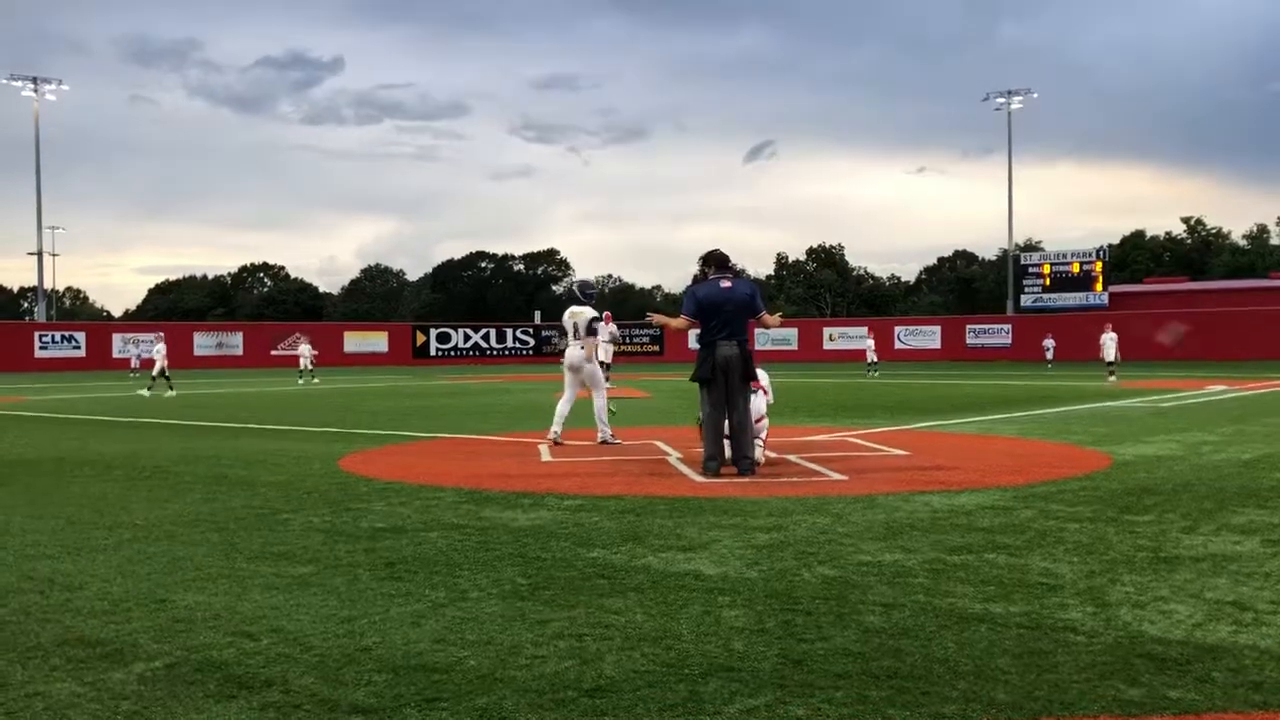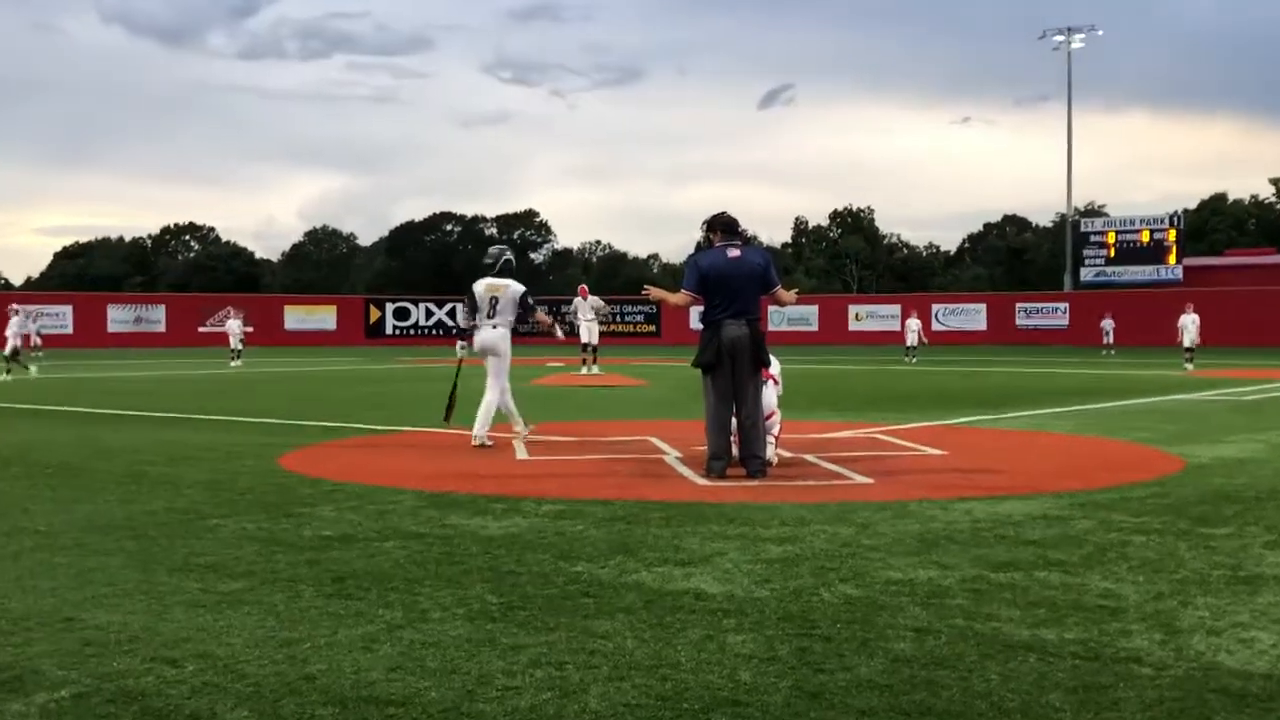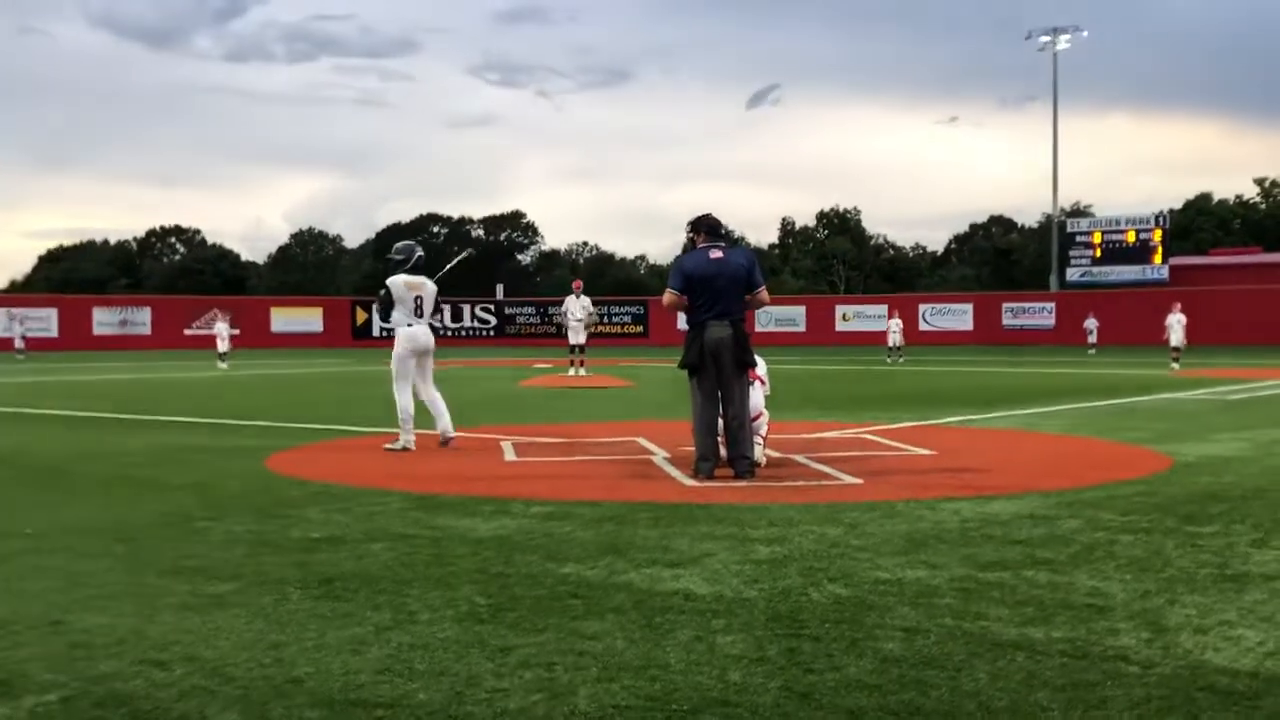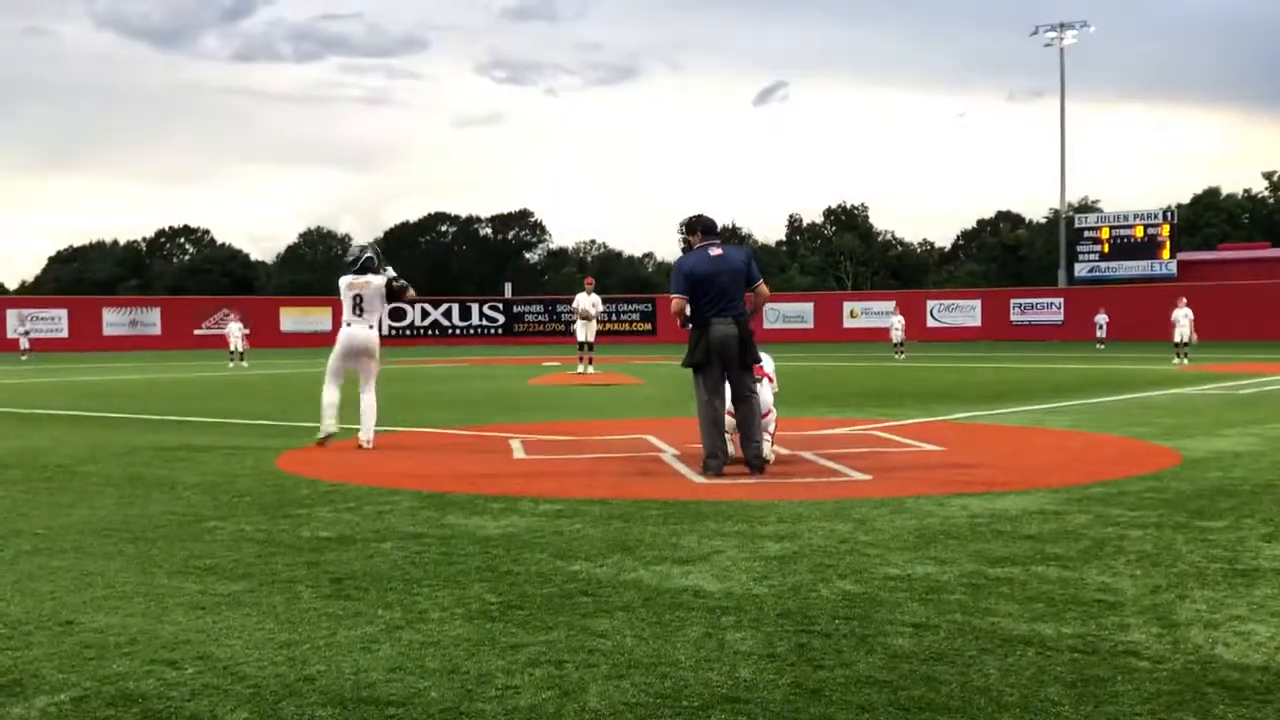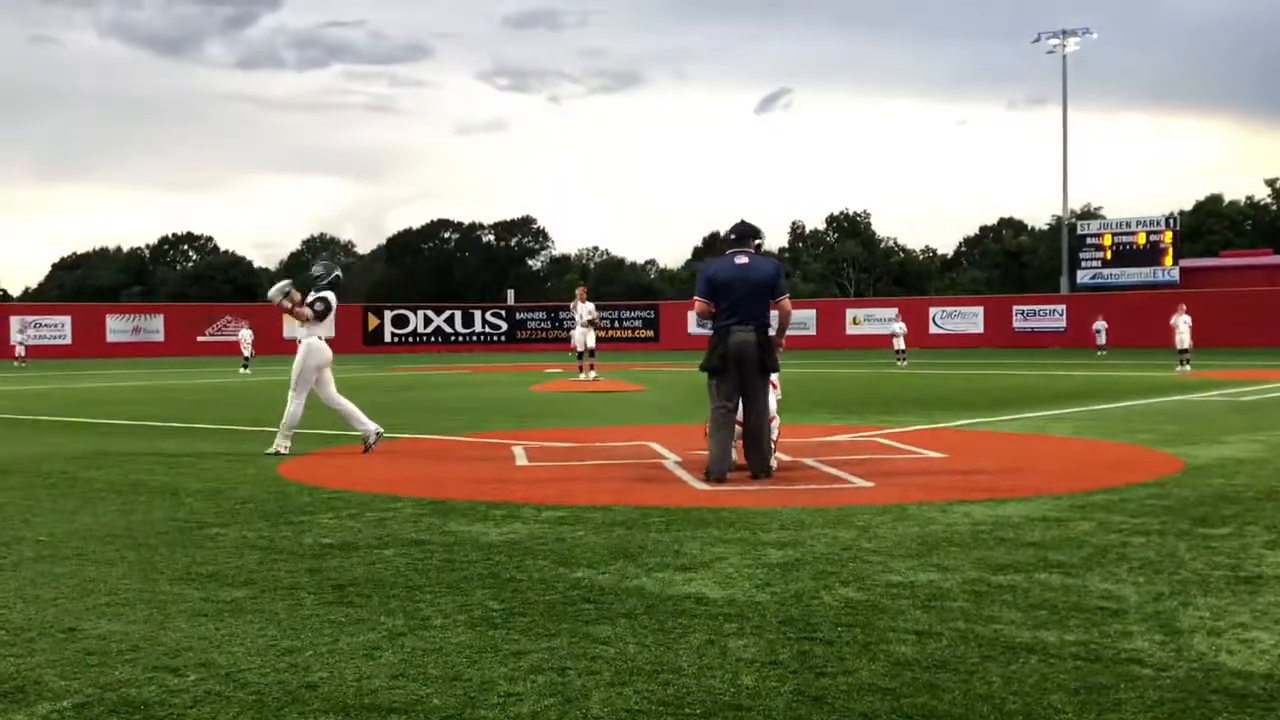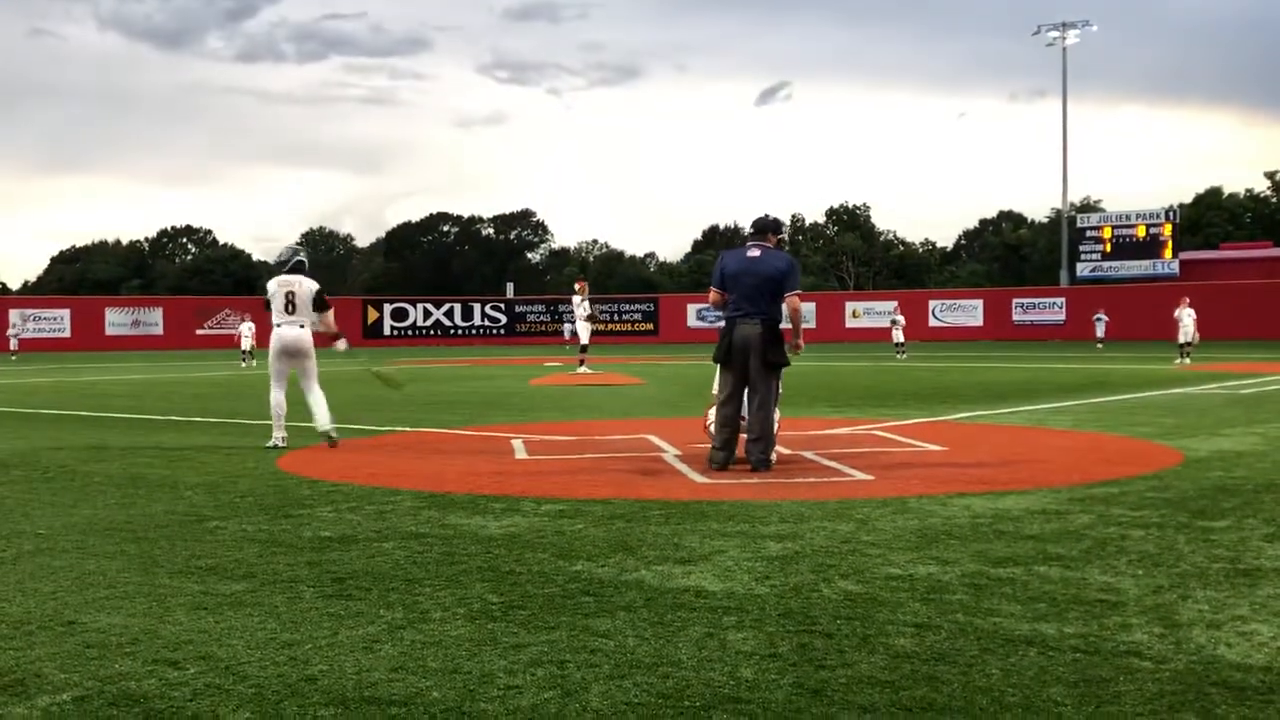
dt=0.7s
person 1, frame 1
left shoulder: (697, 290)
right shoulder: (748, 287)
left elbow: (683, 324)
right elbow: (766, 322)
left wrist: (663, 320)
right wrist: (775, 321)
left hip: (712, 355)
right hip: (738, 353)
left knee: (712, 410)
right knee: (740, 410)
left ankle: (712, 463)
right ankle: (745, 463)
person 1, frame 2
left shoulder: (701, 260)
right shoulder: (760, 256)
left elbow: (684, 300)
right elbow: (781, 298)
left wrist: (661, 295)
right wrist: (791, 298)
left hip: (717, 336)
right hip: (749, 335)
left knee: (718, 402)
right knee: (750, 401)
left ankle: (717, 463)
right ankle: (755, 463)
person 1, frame 3
left shoulder: (686, 262)
right shoulder: (745, 257)
left elbow: (669, 301)
right elbow: (763, 299)
left wrist: (690, 307)
left hip: (702, 337)
right hip: (733, 336)
left knee: (704, 403)
right knee: (737, 403)
left ankle: (705, 465)
right ankle: (743, 465)
person 1, frame 4
left shoulder: (686, 263)
right shoulder: (742, 254)
left elbow: (677, 307)
right elbow: (763, 293)
left wrist: (684, 320)
left hip: (706, 335)
right hip: (737, 332)
left knee: (710, 400)
right knee: (746, 396)
left ankle: (714, 462)
right ankle: (755, 457)
person 1, frame 5
left shoulder: (711, 267)
right shoulder: (771, 266)
left elbow: (700, 309)
right elbow: (785, 309)
right wrist: (780, 336)
left hip: (724, 342)
right hip: (757, 341)
left knee: (722, 407)
right knee: (757, 406)
left ankle: (718, 468)
right ankle: (760, 466)
person 1, frame 6
left shoulder: (726, 258)
right shoulder: (784, 261)
left elbow: (714, 300)
right elbow: (793, 305)
right wrist: (797, 336)
left hip: (734, 332)
right hip: (766, 335)
left knee: (728, 397)
right knee: (763, 399)
left ankle: (720, 457)
right ankle: (759, 458)
person 2, frame 1
left shoulder: (567, 313)
right shoulder: (591, 314)
left elbow: (564, 338)
right elbow: (590, 338)
right wrist: (589, 362)
left hip: (570, 354)
right hip: (585, 355)
left knee: (568, 395)
right knee: (599, 394)
left ankle: (555, 432)
right ankle: (604, 434)
person 2, frame 2
left shoulder: (478, 285)
right shoulder: (517, 288)
left elbow: (468, 313)
right elbow: (535, 313)
left wrist: (463, 339)
right wrist: (553, 325)
left hip: (480, 336)
right hip: (500, 337)
left knee: (501, 383)
right knee: (495, 386)
left ankle: (518, 426)
right ankle: (480, 434)
person 2, frame 3
left shoulder: (394, 282)
right shoulder: (431, 285)
left elbow: (381, 312)
left hip: (406, 336)
right hip: (427, 336)
left knee: (402, 388)
right knee: (427, 387)
left ankle: (406, 439)
right ankle: (446, 429)
person 2, frame 4
left shoulder: (344, 281)
right shoulder: (381, 281)
right elbow: (409, 294)
right wrist: (394, 277)
left hip: (347, 334)
right hip: (371, 336)
left knee: (332, 383)
right knee: (368, 389)
left ankle: (329, 425)
right ankle: (367, 437)
person 2, frame 5
left shoulder: (325, 297)
right shoulder: (315, 294)
left elbow: (305, 316)
right elbow: (301, 310)
left wrist: (288, 306)
right wrist: (291, 296)
left hip: (312, 348)
right hip: (318, 350)
left knee: (296, 397)
right knee: (331, 397)
left ankle: (282, 443)
right ankle: (370, 430)
person 2, frame 6
left shoulder: (272, 283)
right shoulder: (311, 285)
right elbow: (325, 313)
right wrist: (336, 336)
left hip: (279, 335)
right hip: (303, 336)
left knee: (277, 388)
right knee: (311, 385)
left ankle: (278, 436)
right ankle: (325, 425)
